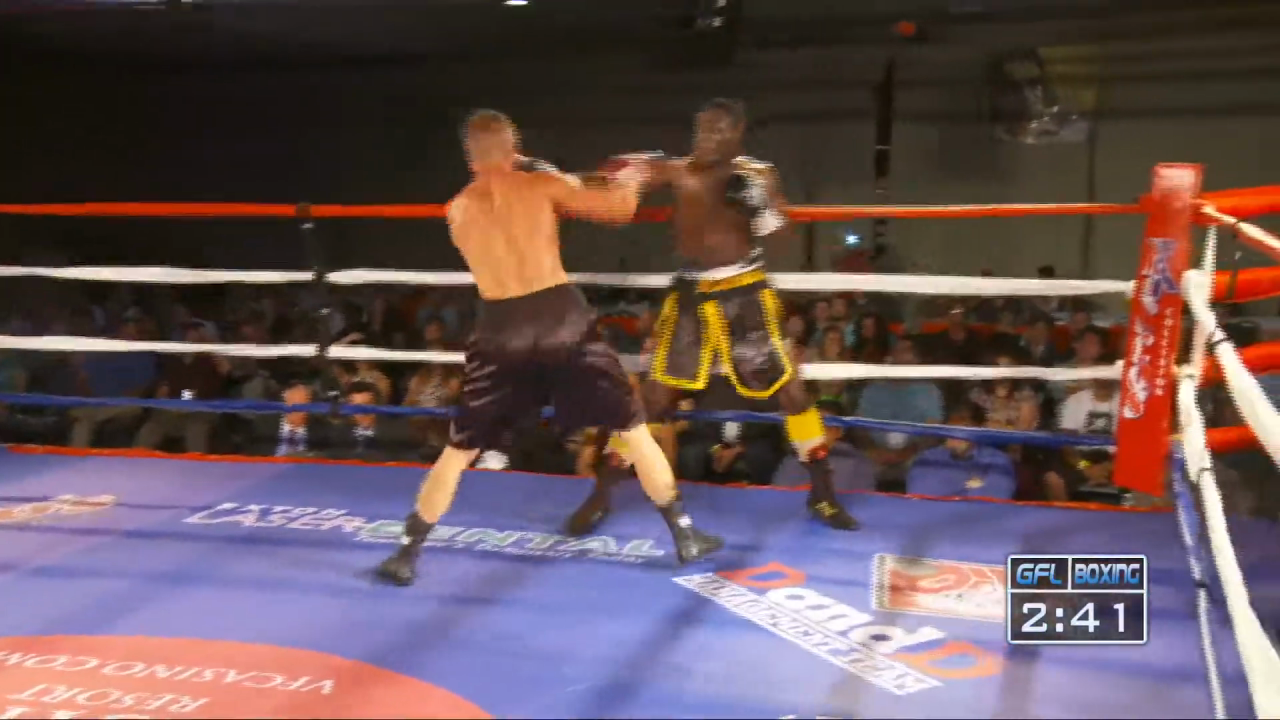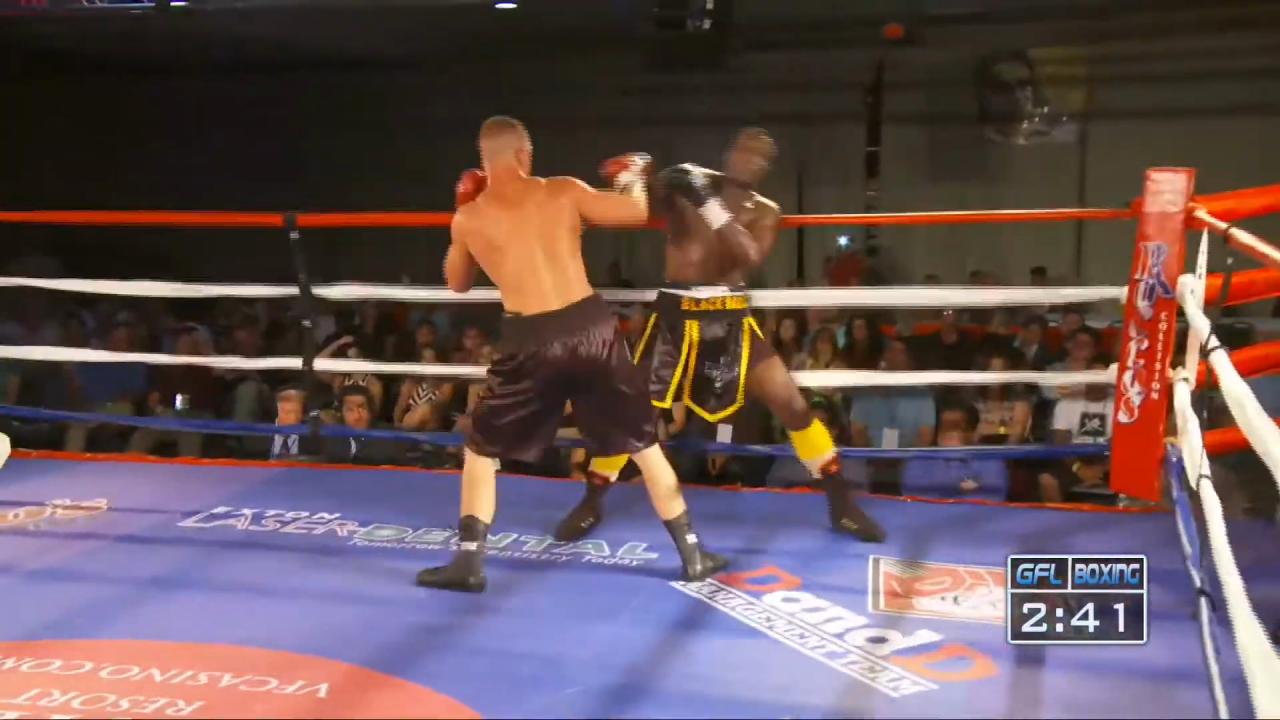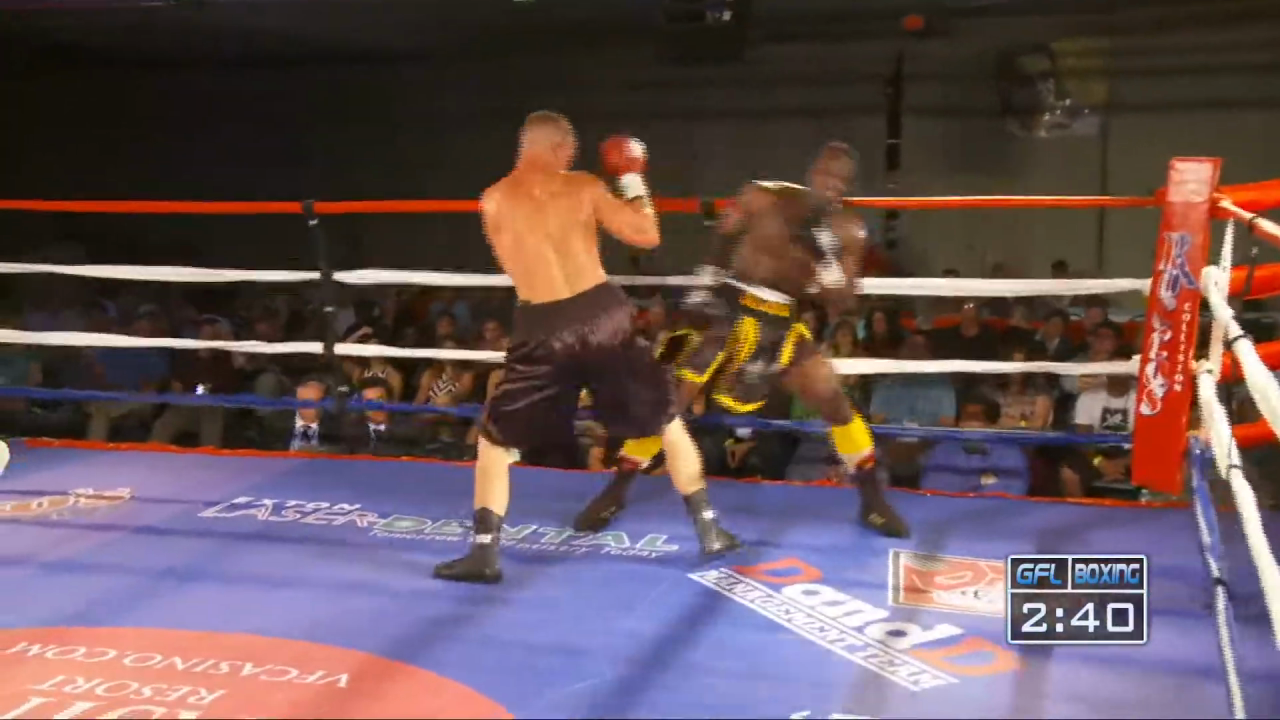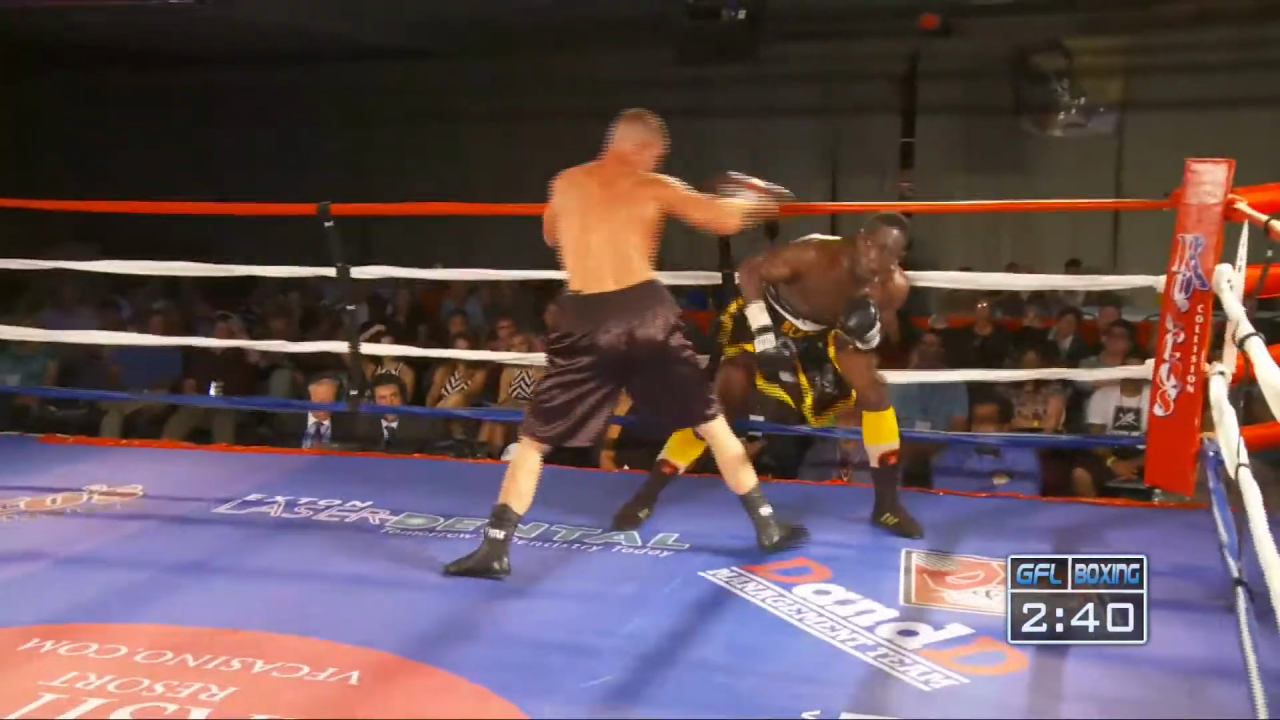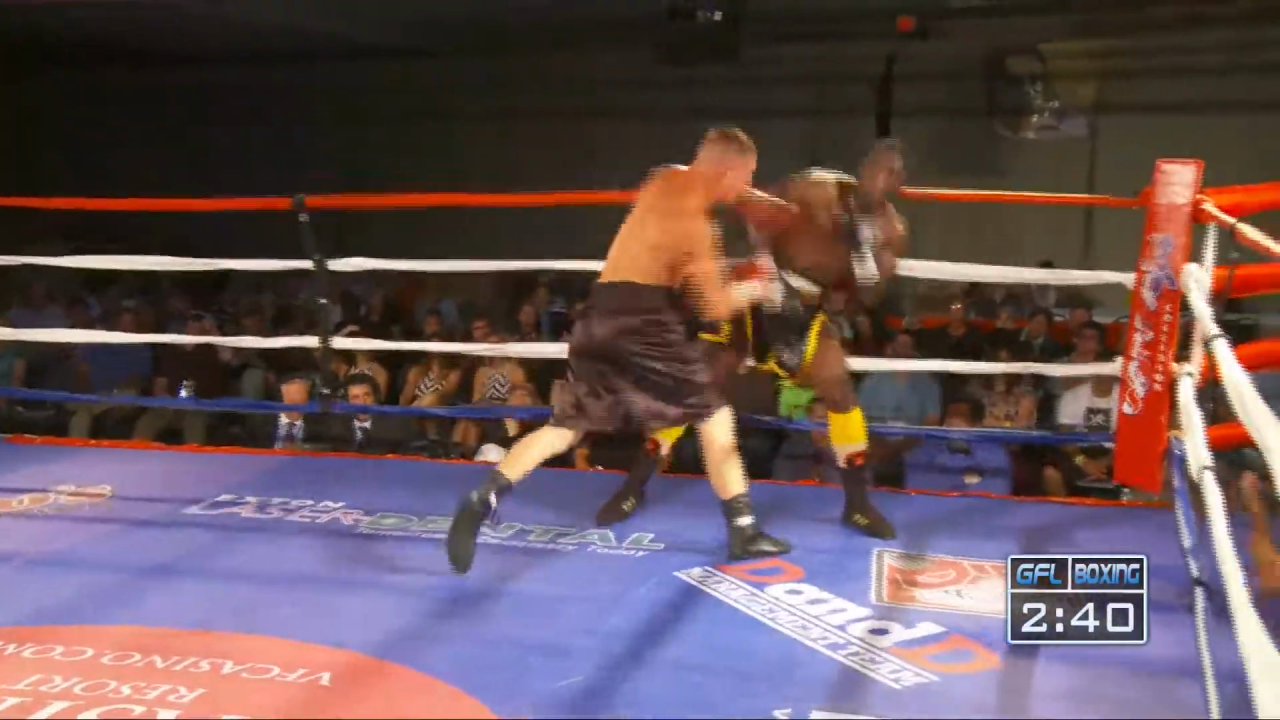
dt=0.2s
person 1, frame 1
left shoulder: (458, 209)
right shoulder: (540, 184)
right elbow: (620, 209)
right wrist: (631, 174)
left hip: (502, 329)
right hip: (561, 318)
left knee: (459, 448)
right knee: (633, 424)
left ankle: (405, 555)
right ankle: (684, 535)
person 1, frame 2
left shoulder: (468, 219)
right shoulder: (564, 191)
left elbow: (457, 283)
right elbow: (635, 213)
right wrist: (631, 176)
left hip: (530, 343)
right hip: (591, 329)
left knee: (480, 451)
right knee: (645, 447)
left ankle: (466, 562)
right ankle: (693, 553)
person 1, frame 3
left shoulder: (493, 200)
right shoulder: (584, 187)
right elbow: (646, 237)
right wrist: (631, 177)
left hip: (543, 331)
right hip: (603, 316)
left knee: (494, 441)
right knee: (668, 422)
left ankle: (483, 553)
right ankle: (708, 530)
person 1, frame 4
left shoulder: (565, 183)
right shoulder: (654, 187)
left elbow: (552, 237)
right elbow: (728, 220)
right wrist: (754, 197)
left hip: (587, 323)
right hip: (647, 313)
left knee: (535, 438)
right knee: (712, 421)
left ankle: (495, 549)
right ankle: (767, 525)
person 1, frame 5
left shoulder: (674, 180)
right shoulder: (692, 225)
right elbow: (716, 307)
right wrist: (757, 289)
left hip: (601, 316)
right hip: (639, 314)
left knee: (566, 427)
right knee: (715, 417)
left ankle: (481, 502)
right ankle: (743, 531)
person 2, frame 1
left shoulder: (759, 176)
right shoulder: (676, 173)
left elbow: (787, 237)
left wrist: (758, 209)
left hip: (747, 296)
right hip: (694, 297)
left knee: (792, 393)
right knee: (654, 400)
left ankle: (822, 494)
right ankle: (601, 494)
person 2, frame 2
left shoulder: (763, 211)
right shoulder: (682, 184)
left elbow: (749, 258)
left wrist: (708, 203)
left hip: (730, 320)
right hip: (676, 316)
left knee: (794, 407)
left ankle: (844, 507)
right ankle: (590, 504)
person 2, frame 3
left shoulder: (848, 231)
right shoulder: (764, 196)
left elbow: (841, 304)
right elbow: (723, 237)
left wrist: (827, 259)
right wrist: (706, 286)
left hip: (779, 323)
right hip: (730, 311)
left knee: (834, 401)
right knee: (673, 402)
left ankle: (874, 502)
right ankle: (613, 494)
person 2, frame 4
left shoulder: (894, 286)
right shoulder: (813, 254)
left elbow: (876, 340)
right elbow: (751, 271)
left wrist: (869, 328)
right wrist: (764, 333)
left hip: (822, 336)
right hip: (776, 329)
left knee: (874, 391)
left ankle: (888, 504)
right ankle: (647, 495)
person 2, frame 5
left shoulder: (891, 230)
right shoulder: (817, 187)
left elbow: (864, 295)
right elbow: (761, 217)
left wrist: (864, 251)
left hip: (809, 308)
left knee: (839, 394)
left ankle: (858, 503)
right ankle: (634, 485)
